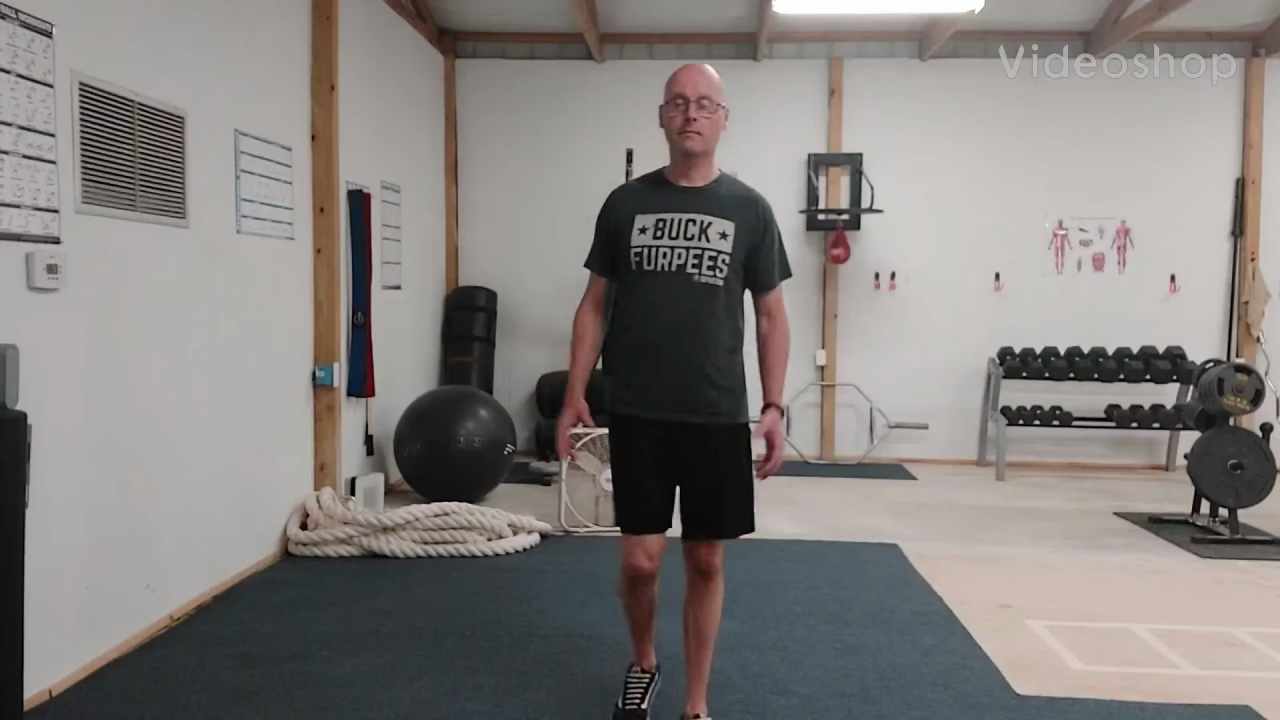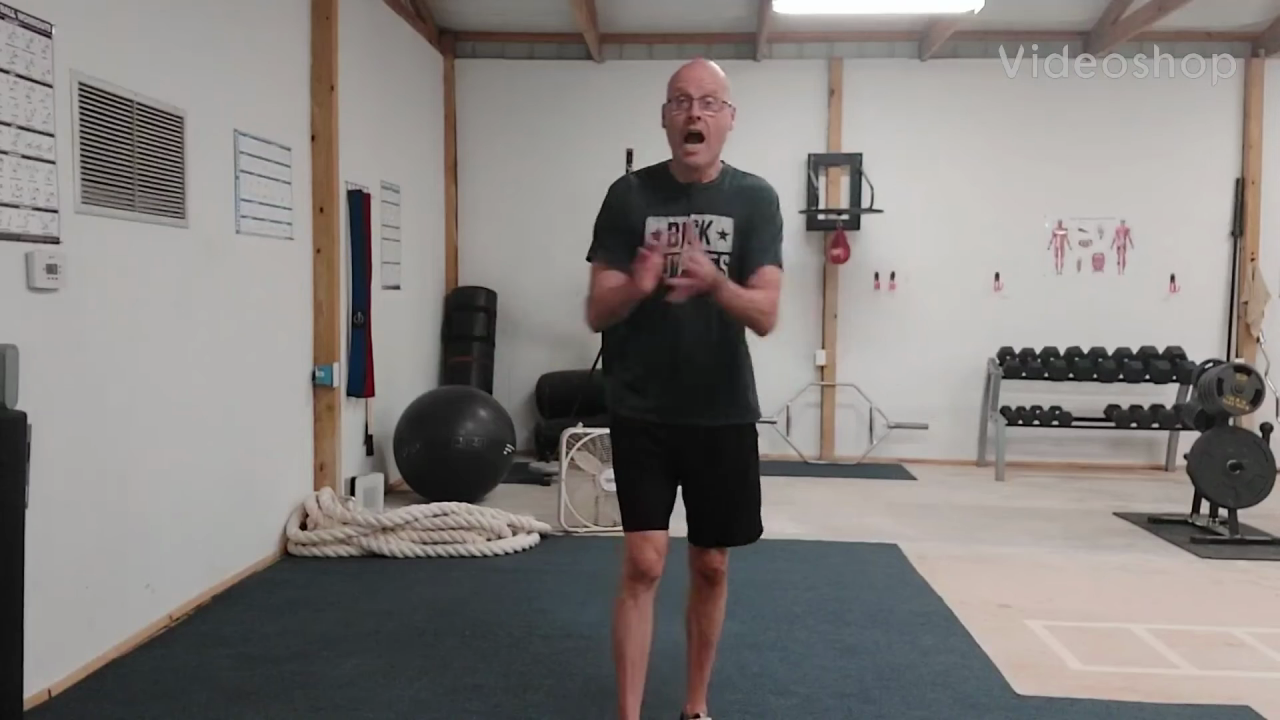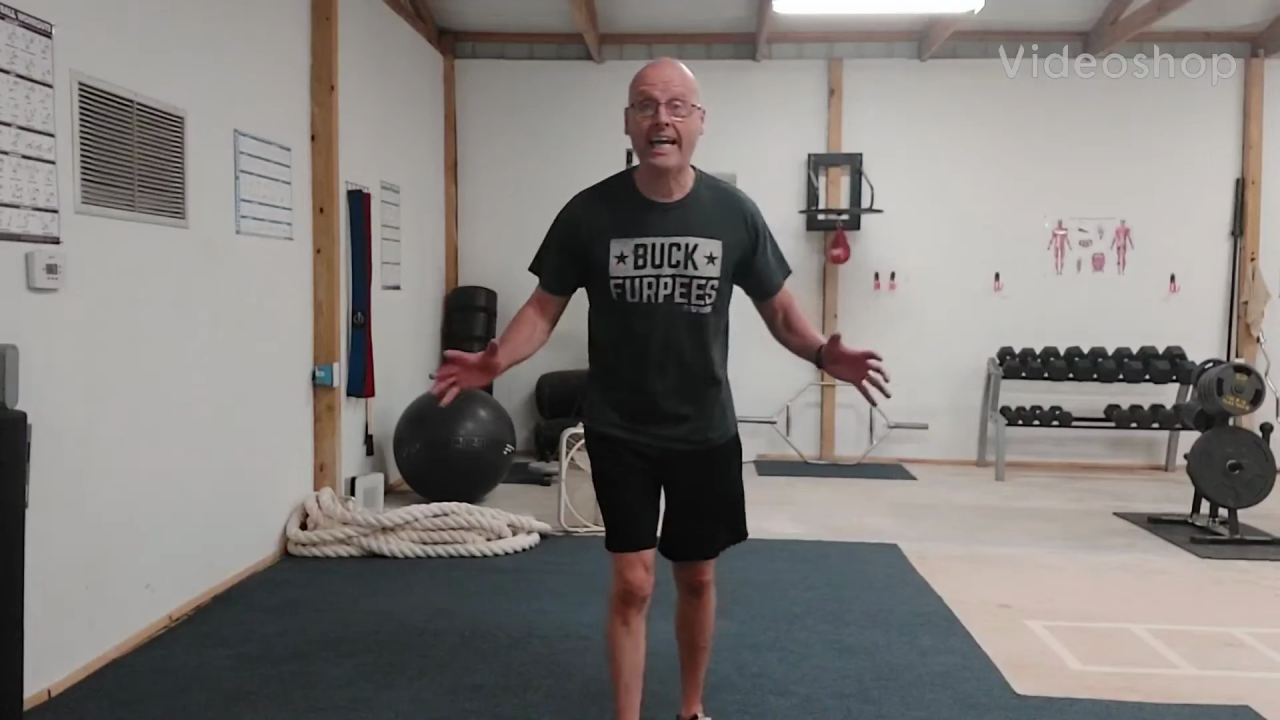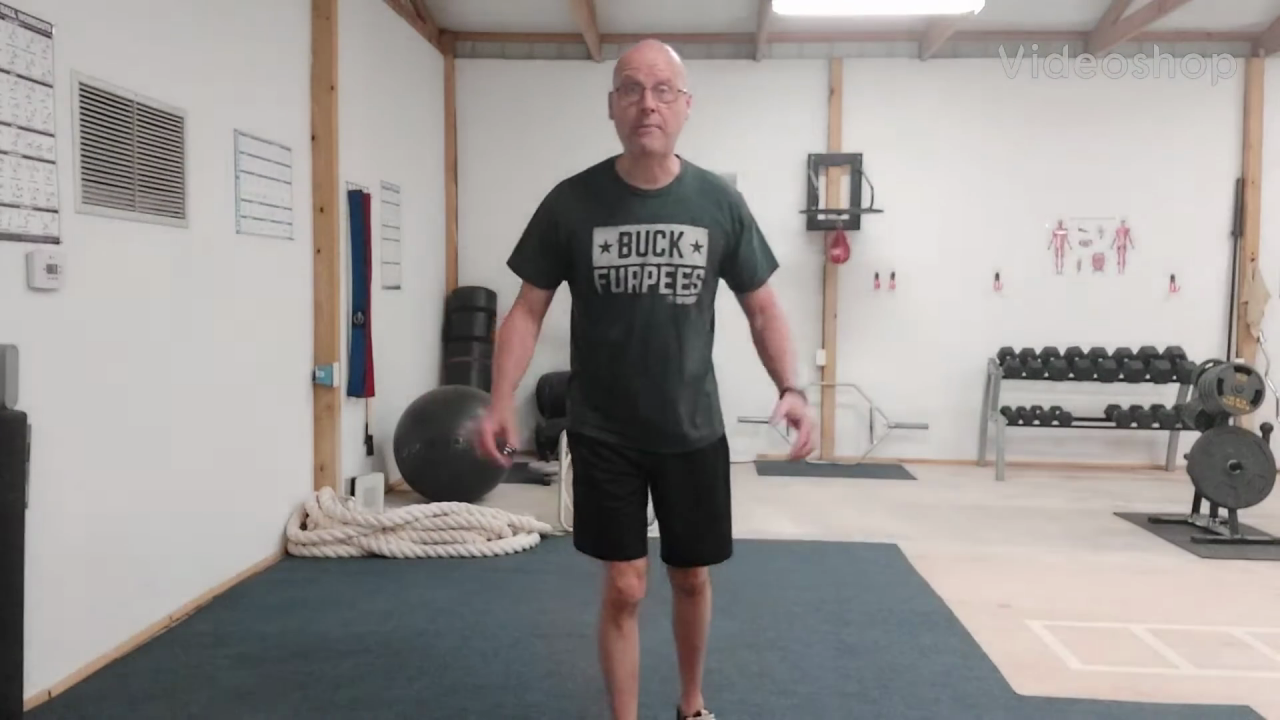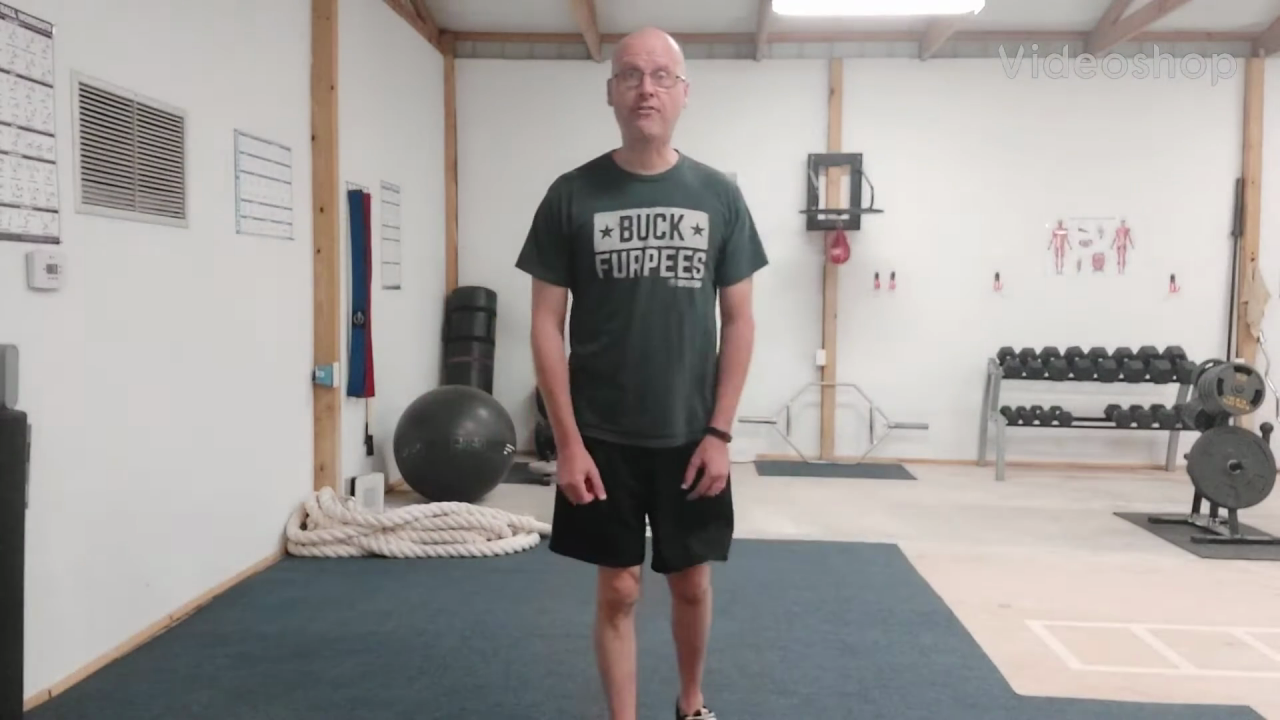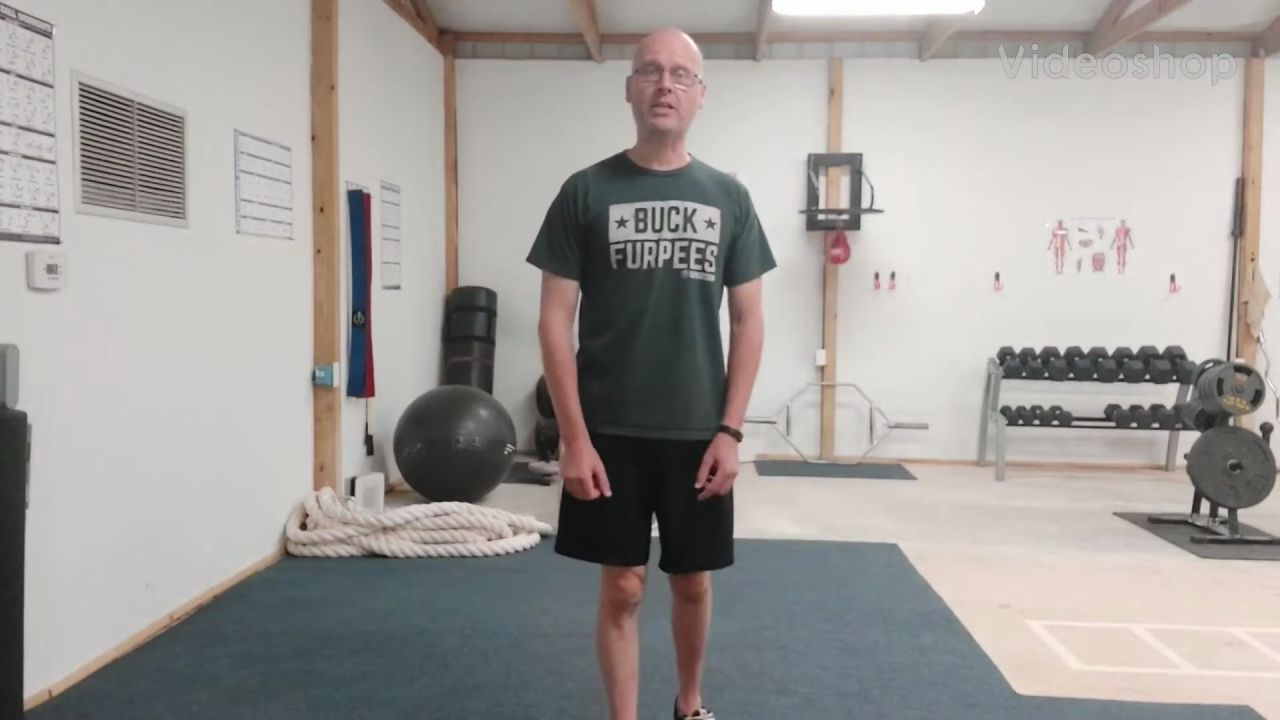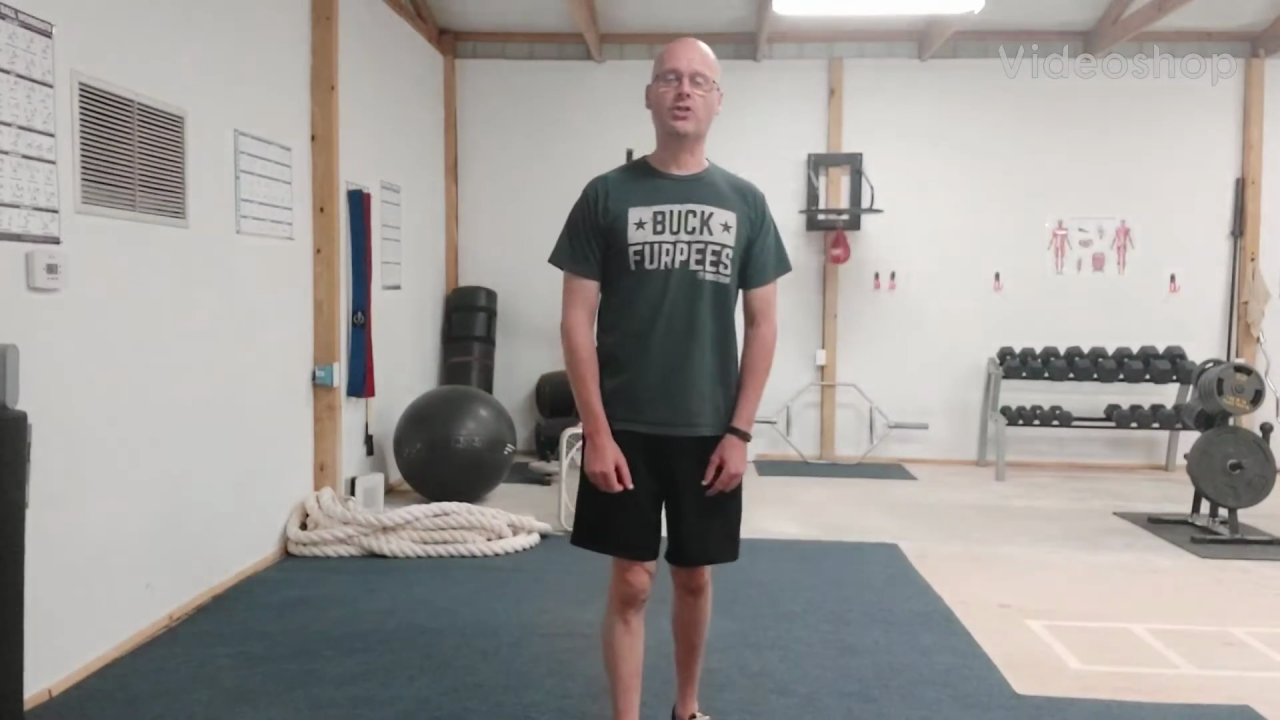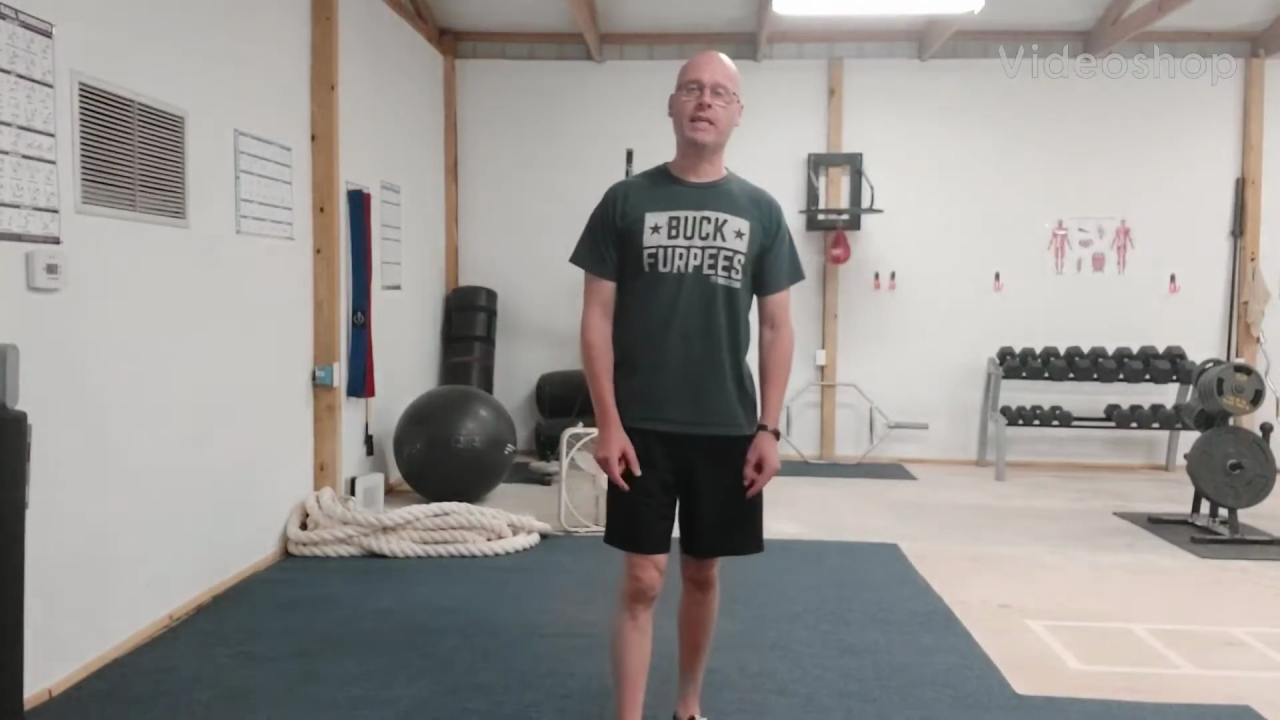
dt=0.4s
person 1, frame 1
left shoulder: (749, 208)
right shoulder: (626, 202)
left elbow: (771, 316)
right elbow: (595, 306)
left wrist: (773, 407)
right wrist: (574, 394)
left hip: (719, 418)
right hip: (638, 415)
left knee: (705, 562)
right knee: (640, 561)
right ankle: (643, 661)
person 1, frame 2
left shoulder: (755, 198)
right shoulder: (630, 195)
left elbow: (764, 310)
right elbow: (599, 312)
left wrist: (712, 281)
right wrist: (637, 283)
left hip: (723, 416)
right hip: (641, 414)
left knee: (710, 567)
right knee: (643, 563)
person 1, frame 3
left shoulder: (734, 212)
right shoulder: (589, 213)
left elbow: (778, 308)
right elbow: (545, 305)
left wrist: (825, 352)
right wrist: (496, 359)
left hip: (706, 432)
right hip: (619, 432)
left knee: (697, 577)
right knee: (632, 584)
person 1, frame 4
left shoulder: (719, 202)
right shoulder: (571, 204)
left elbow: (762, 308)
right elbow: (528, 308)
left wrist: (790, 388)
right wrist: (501, 403)
left hip: (692, 432)
right hip: (604, 435)
left knee: (691, 578)
right knee: (624, 588)
person 1, frame 5
left shoulder: (718, 195)
right shoulder: (571, 196)
left elbow: (738, 321)
right elbow: (547, 325)
left wrist: (719, 433)
right wrist: (569, 442)
left hip: (689, 435)
right hip: (602, 436)
left knee: (692, 583)
right knee: (618, 590)
person 1, frame 6
left shoulder: (728, 196)
right shoulder: (586, 191)
left elbow: (747, 321)
right elbow: (555, 319)
left wrist: (730, 430)
right wrist: (574, 436)
left hip: (697, 432)
right hip: (610, 432)
left knee: (692, 582)
right knee: (621, 588)
person 1, frame 7
left shoulder: (745, 201)
right shoulder: (607, 195)
left elbow: (761, 323)
right elbow: (578, 319)
left wrist: (739, 431)
right wrist: (597, 431)
left hip: (708, 430)
right hip: (626, 429)
left knee: (694, 578)
right knee: (631, 583)
person 1, frame 8
left shoulder: (760, 209)
right shoulder: (626, 200)
left elbow: (777, 326)
right elbow: (597, 317)
left wrist: (768, 428)
right wrist: (608, 423)
left hip: (724, 429)
right hip: (642, 427)
left knee: (702, 573)
right knee: (641, 580)
